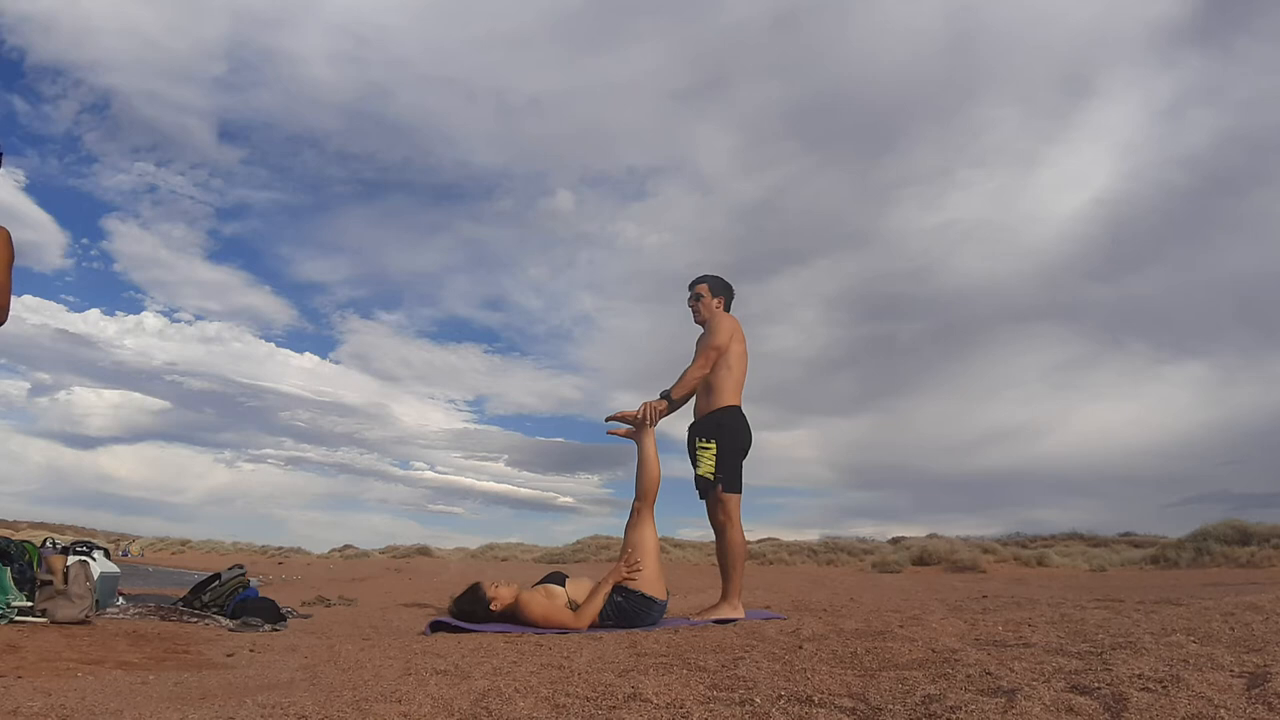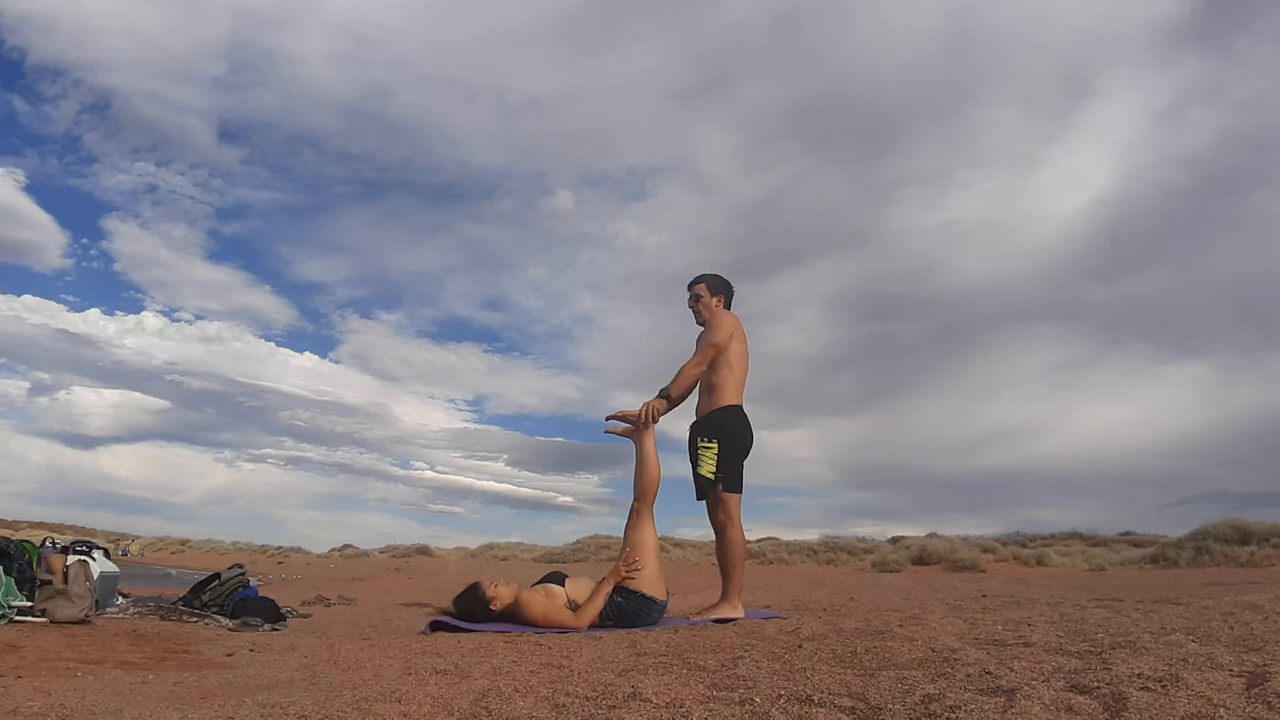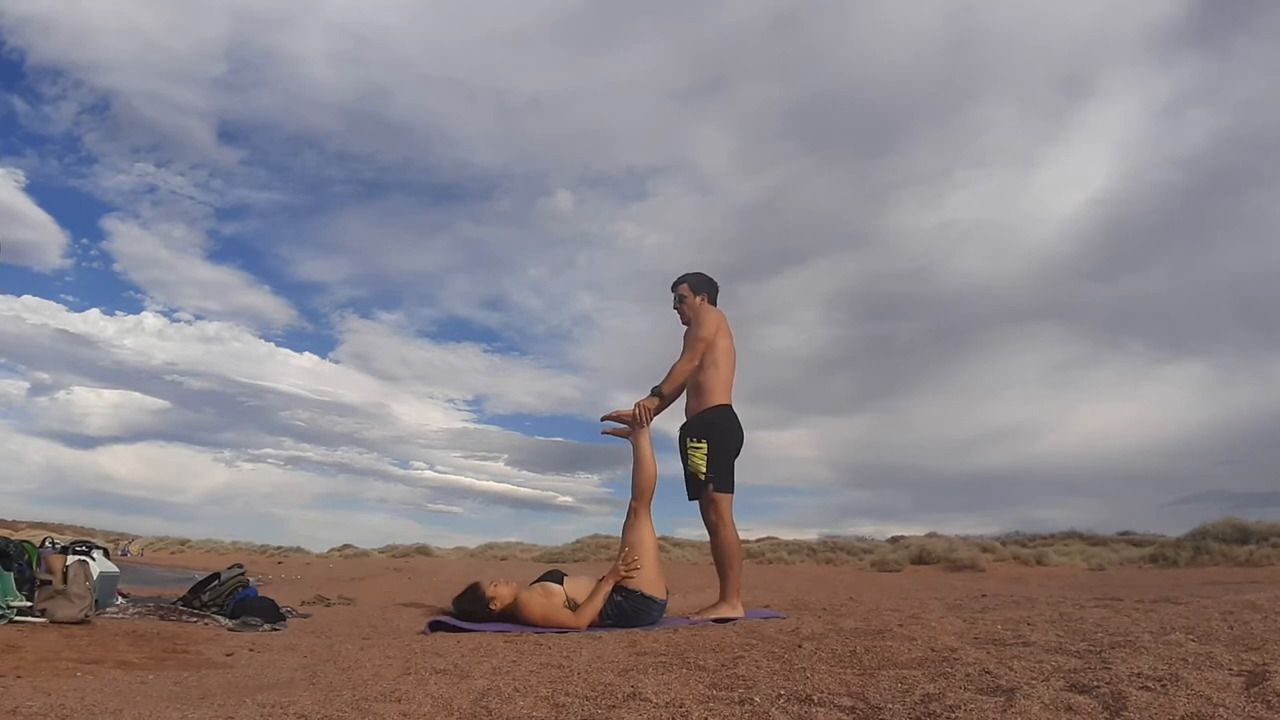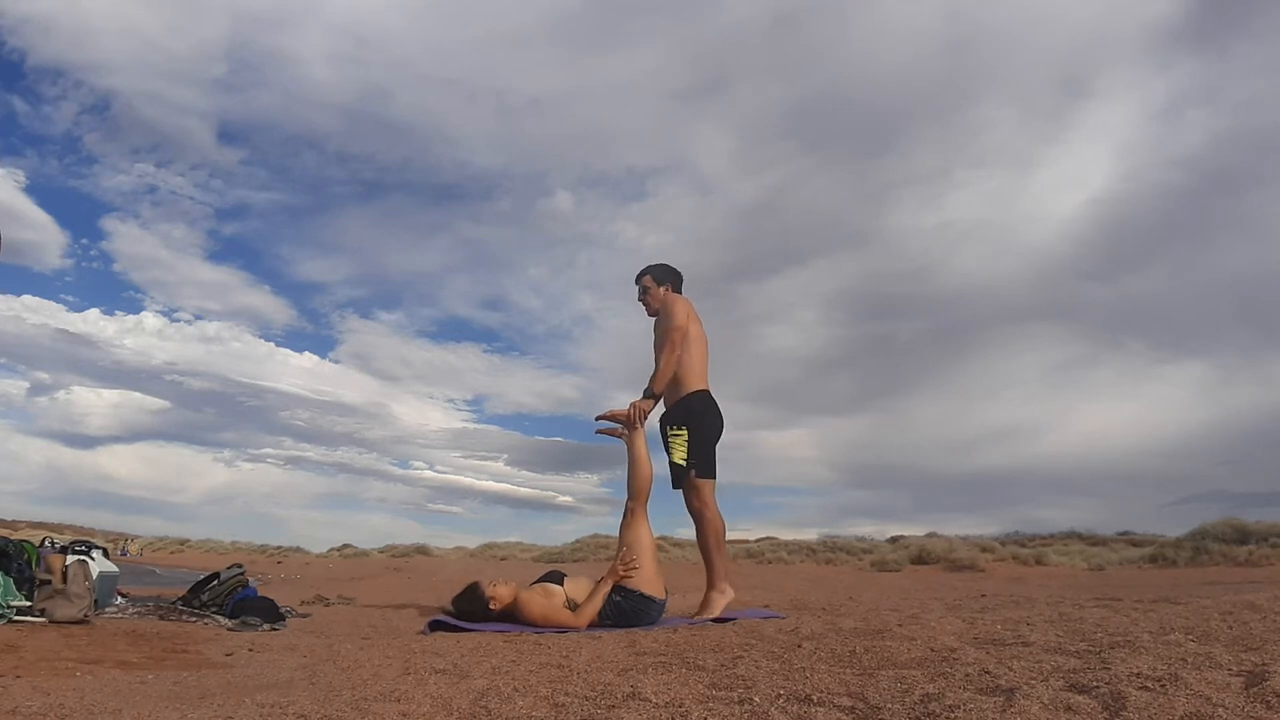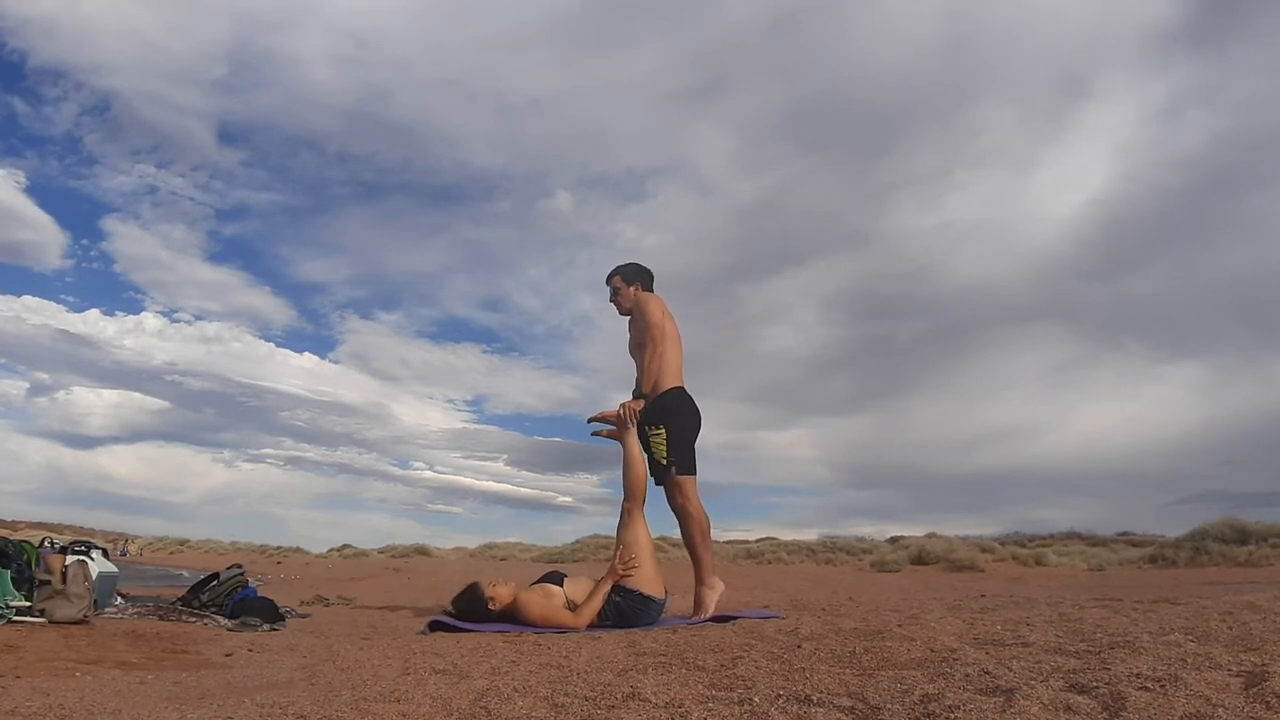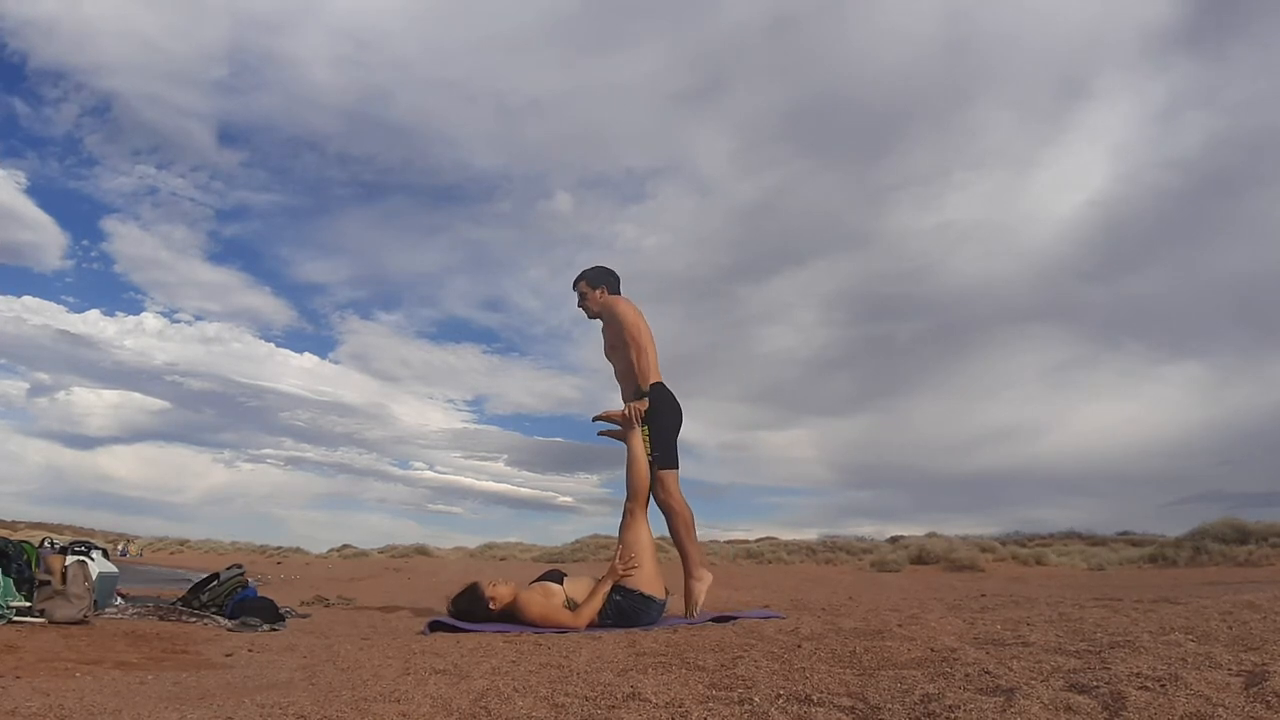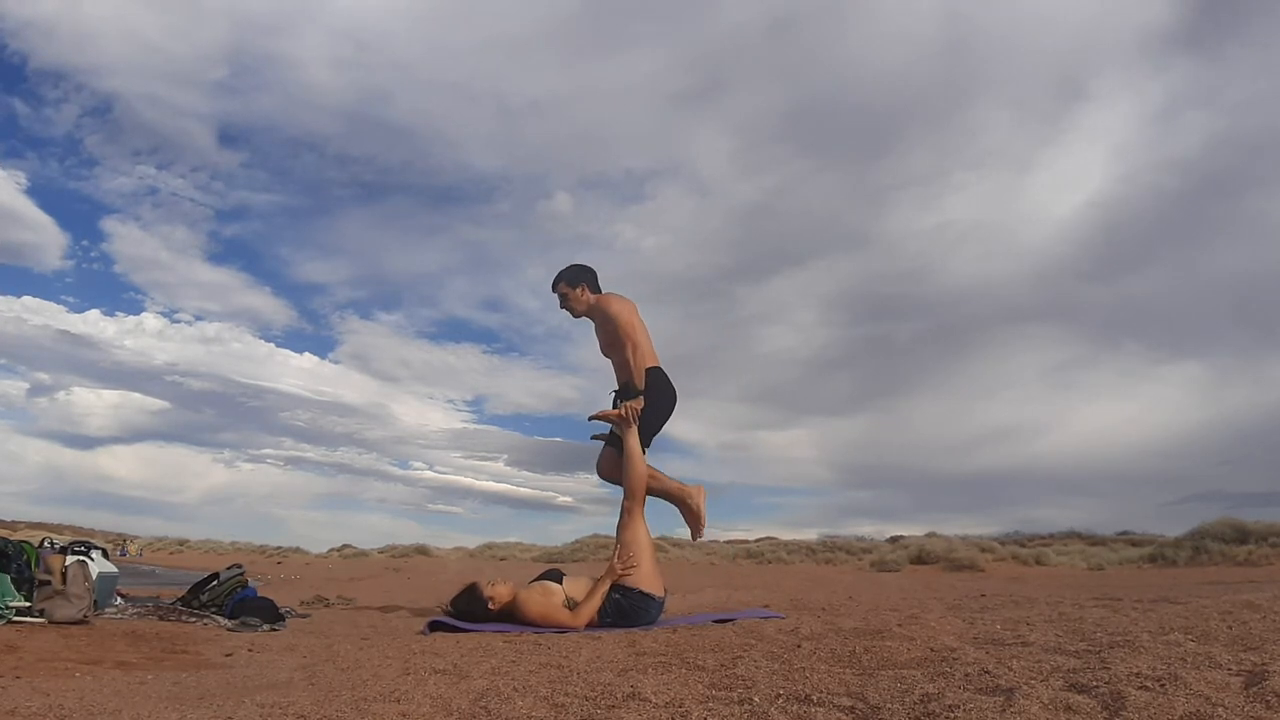
dt=0.7s
person 1, frame 1
left shoulder: (724, 323)
right shoulder: (710, 338)
left elbow: (700, 368)
right elbow: (694, 390)
left wrist: (664, 398)
right wrist: (657, 412)
left hip: (722, 426)
right hip: (713, 428)
left knee: (726, 516)
right knee: (721, 518)
left ankle: (731, 602)
right ankle: (729, 601)
person 1, frame 2
left shoulder: (724, 321)
right shoulder: (710, 335)
left elbow: (697, 365)
right elbow: (690, 385)
left wrist: (661, 398)
right wrist: (653, 411)
left hip: (724, 425)
right hip: (715, 428)
left knee: (727, 516)
right knee: (721, 518)
left ankle: (731, 602)
right ankle: (729, 600)
person 1, frame 3
left shoulder: (709, 316)
right shoulder: (699, 333)
left elbow: (689, 361)
right elbow: (679, 387)
left wrist: (654, 397)
right wrist: (646, 412)
left hip: (713, 424)
right hip: (707, 427)
left knee: (718, 514)
right knee: (713, 516)
left ankle: (730, 601)
right ankle: (727, 599)
person 1, frame 4
left shoulder: (676, 304)
right shoulder: (669, 322)
left elbow: (670, 354)
right elbow: (668, 367)
left wrist: (647, 398)
right wrist: (639, 414)
left hip: (693, 411)
right hip: (686, 415)
left knee: (702, 501)
right knee: (697, 504)
left ankle: (718, 586)
right ankle: (716, 587)
person 1, frame 5
left shoulder: (648, 303)
right shoulder: (640, 321)
left elbow: (654, 349)
left wrist: (638, 398)
right wrist: (631, 414)
left hip: (670, 408)
right hip: (665, 411)
left knee: (683, 497)
right knee: (680, 500)
left ankle: (708, 579)
right ankle: (705, 580)
person 1, frame 6
left shoulder: (616, 306)
right shoulder: (614, 323)
left elbow: (638, 348)
left wrist: (641, 397)
right wrist: (631, 427)
left hip: (653, 405)
right hip: (650, 408)
left knee: (665, 491)
right knee: (660, 493)
left ankle: (696, 572)
right ankle: (695, 571)
person 1, frame 7
left shoulder: (608, 304)
right shoulder: (602, 321)
left elbow: (633, 345)
left wrist: (636, 395)
left hip: (650, 390)
right hip: (644, 393)
left knee: (609, 466)
right knee: (614, 464)
left ankle: (686, 494)
right ankle: (684, 498)
person 2, frame 1
left shoulder: (527, 601)
right shoulder: (525, 603)
right elbow: (578, 621)
right wrist: (610, 579)
left hip: (633, 603)
right hip: (637, 604)
right knee: (641, 508)
left ankle: (642, 438)
right ankle: (645, 433)
person 2, frame 2
left shoulder: (525, 601)
right shoulder: (525, 603)
right elbow: (578, 621)
right wrist: (610, 580)
left hip: (635, 603)
right hip: (638, 603)
right knee: (641, 508)
left ankle: (641, 438)
right ankle: (645, 433)
person 2, frame 3
left shoulder: (527, 599)
right shoulder: (524, 602)
right elbow: (578, 620)
right wrist: (609, 580)
left hip: (631, 602)
right hip: (636, 602)
right knee: (638, 507)
left ankle: (637, 437)
right ankle: (640, 433)
person 2, frame 4
left shoulder: (525, 599)
right shoulder: (524, 602)
right elbow: (577, 620)
right wrist: (609, 579)
left hip: (631, 603)
right hip: (636, 603)
right knee: (635, 508)
left ankle: (631, 437)
right ankle: (635, 431)
person 2, frame 5
left shoulder: (525, 600)
right shoulder: (523, 603)
right elbow: (577, 621)
right wrist: (609, 579)
left hip: (628, 602)
right hip: (634, 603)
right knee: (632, 509)
left ankle: (627, 437)
right ankle: (628, 431)
person 2, frame 6
left shoulder: (523, 600)
right shoulder: (524, 603)
right elbow: (577, 621)
right wrist: (609, 579)
left hip: (630, 603)
right hip: (636, 603)
right knee: (634, 508)
left ankle: (631, 436)
right ankle: (632, 430)
person 2, frame 7
left shoulder: (523, 600)
right shoulder: (523, 602)
right elbow: (576, 621)
right wrist: (607, 578)
left hip: (628, 601)
right hip: (636, 601)
right knee: (632, 508)
left ankle: (627, 433)
right ankle: (629, 428)
